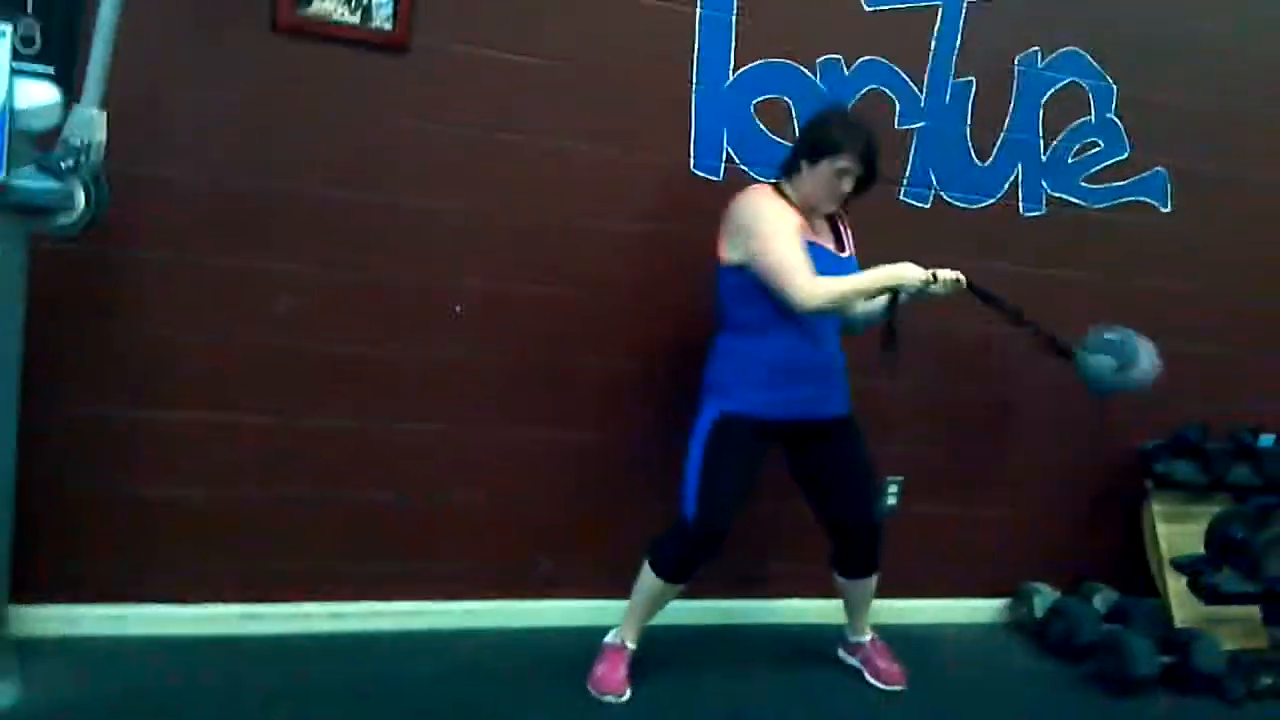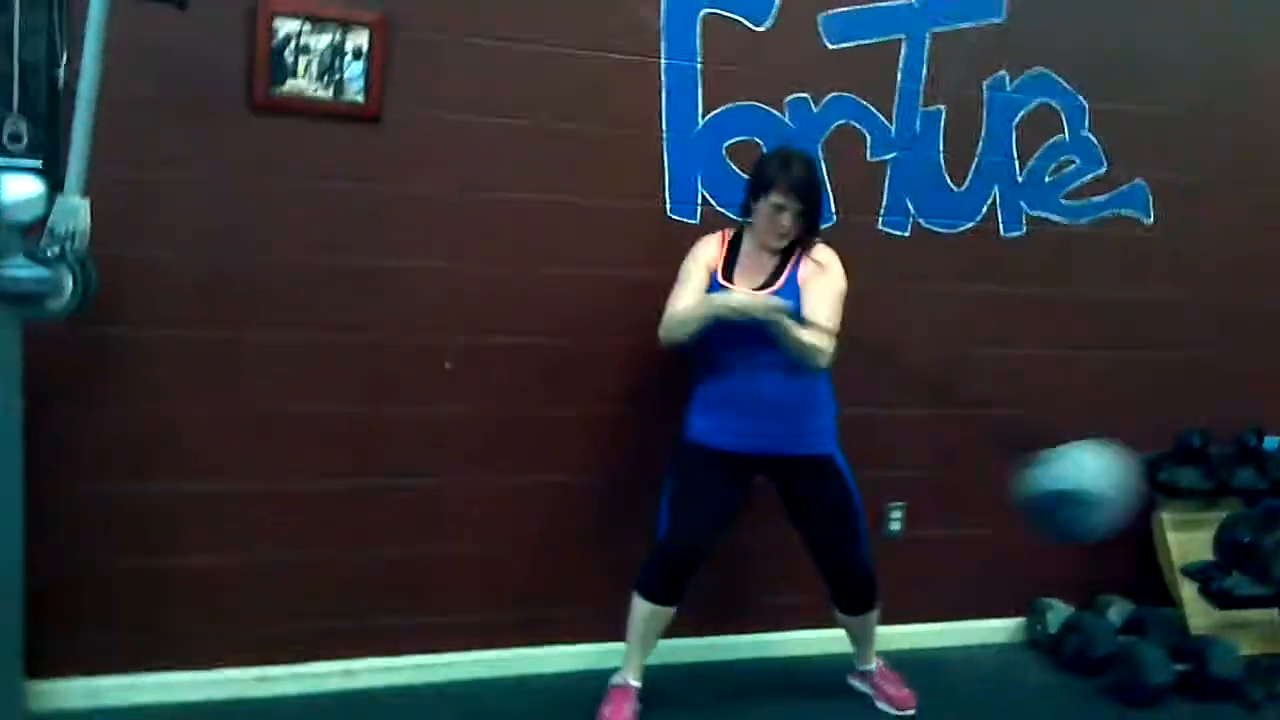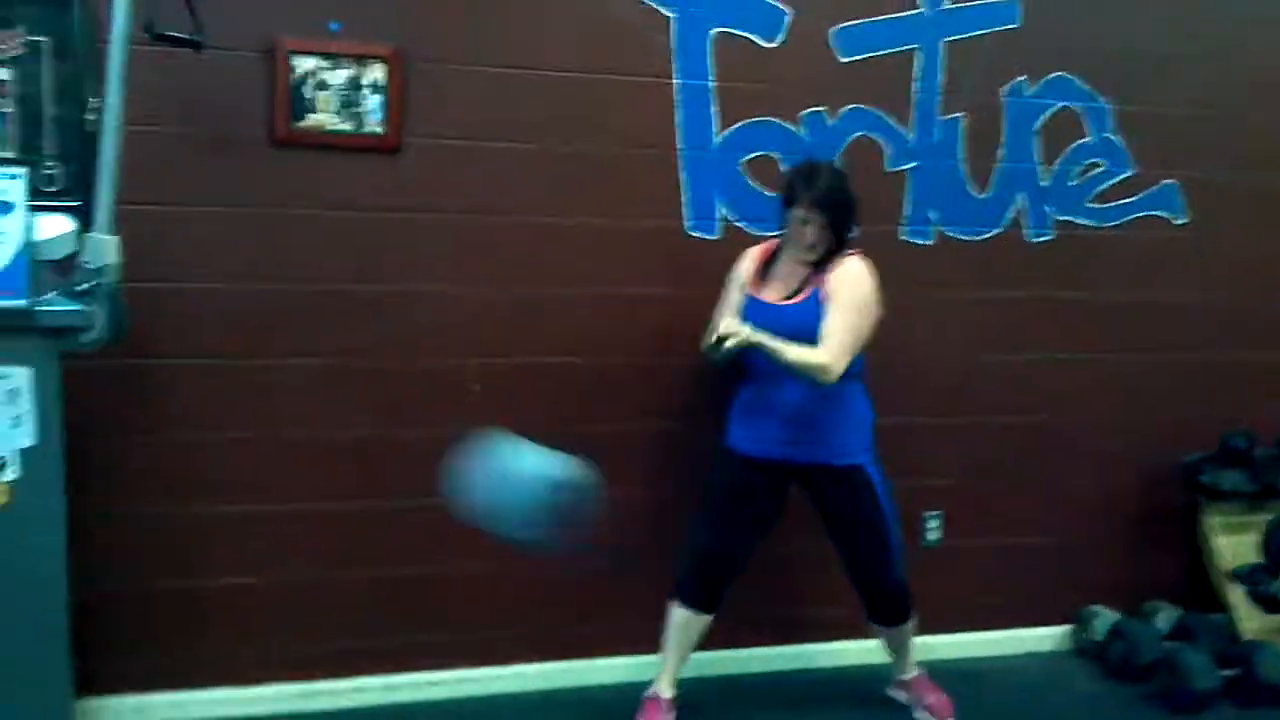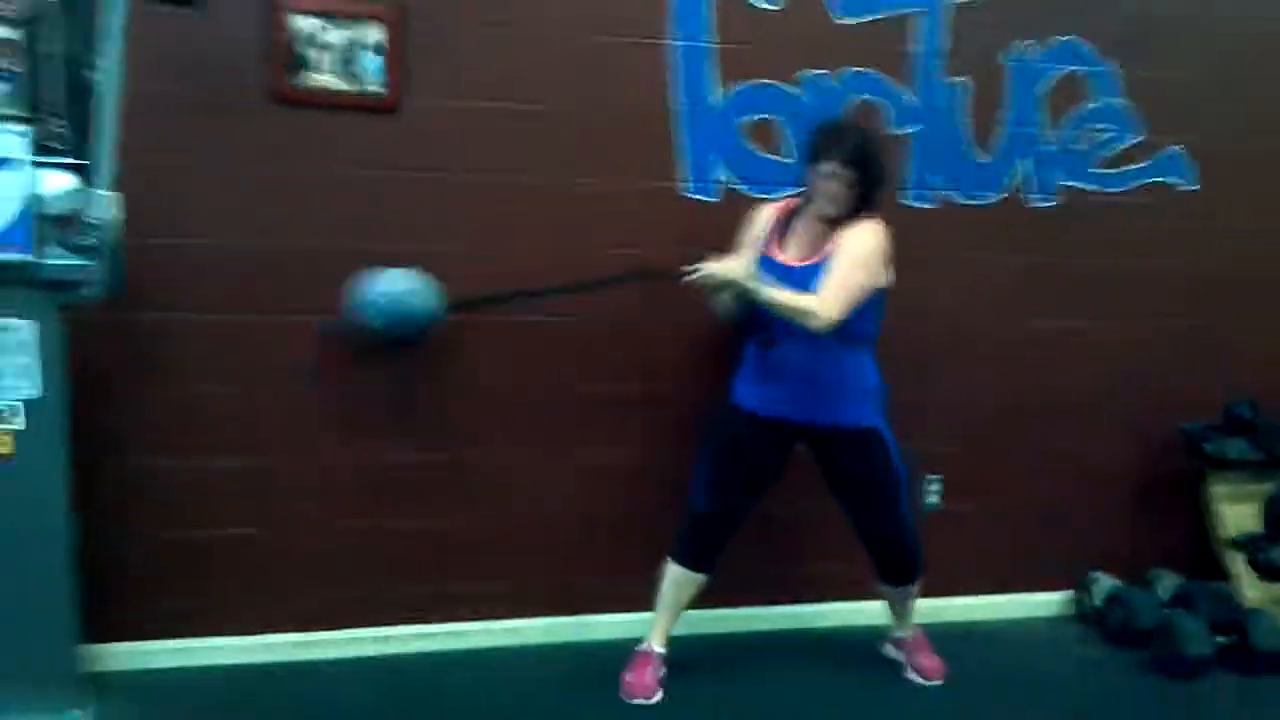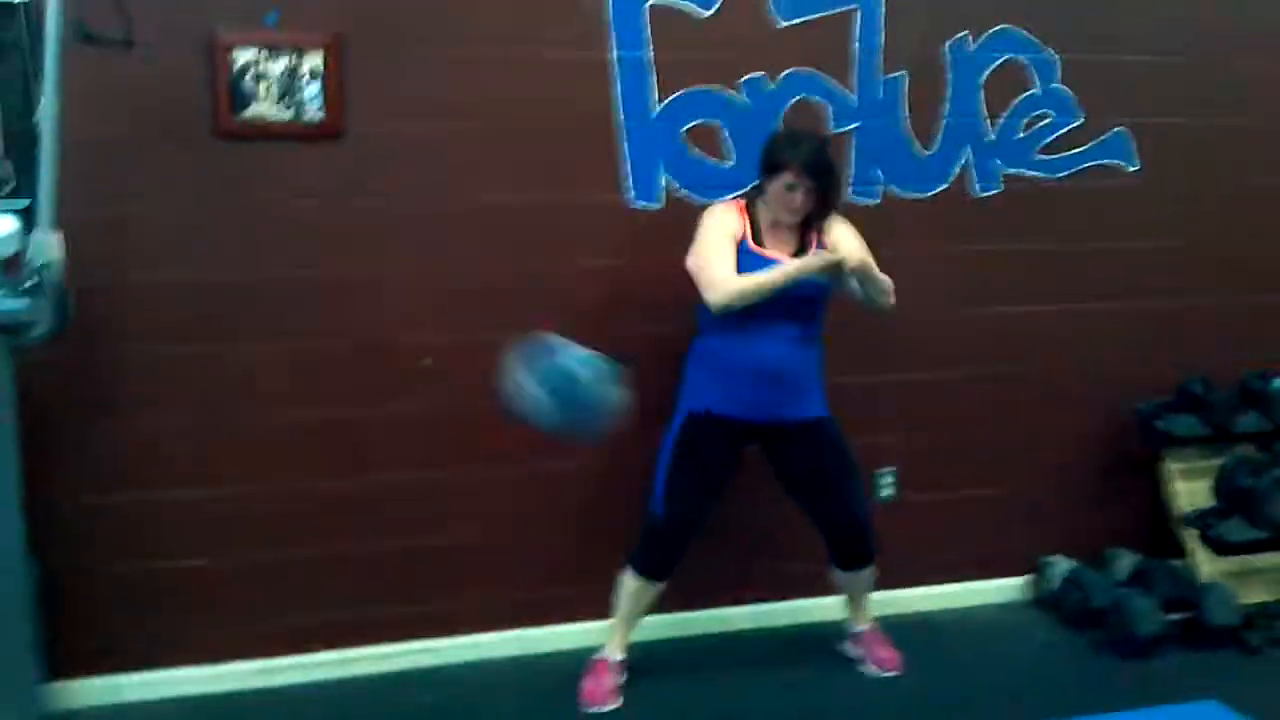
dt=0.2s
person 1, frame 1
left shoulder: (838, 224)
right shoulder: (759, 207)
left elbow: (855, 309)
right elbow: (807, 295)
left wrist: (919, 288)
right wrist: (890, 273)
left hip: (821, 407)
right hip: (742, 403)
left knee: (860, 525)
right knee: (700, 530)
left ankle: (860, 639)
right ankle: (621, 642)
person 1, frame 2
left shoulder: (819, 262)
right shoulder: (712, 251)
left elbow: (820, 354)
right elbow: (669, 332)
left wrist: (779, 318)
right wrist: (723, 305)
left hip: (805, 442)
right hip: (719, 437)
left knee: (850, 565)
right knee: (675, 553)
left ankle: (868, 668)
person 1, frame 3
left shoulder: (852, 273)
right shoulder: (754, 261)
left elbow: (829, 366)
right elbow: (716, 347)
left wrist: (758, 338)
right wrist: (724, 334)
left hip: (837, 451)
right hip: (755, 444)
left knee: (882, 574)
right knee: (709, 561)
person 1, frame 4
left shoulder: (866, 236)
right shoulder: (768, 219)
left elbow: (821, 314)
right elbow: (728, 309)
left wrist: (746, 281)
right wrist: (725, 285)
left hip: (845, 412)
right hip: (762, 401)
left knee: (893, 535)
right knee: (707, 520)
left ankle: (905, 636)
right ankle: (654, 648)
person 1, frame 5
left shoulder: (832, 230)
right shoulder: (723, 219)
left elbow: (883, 298)
right elbow: (718, 296)
left wrist: (864, 270)
right wrist: (802, 268)
left hip: (797, 409)
right hip: (715, 406)
left knee: (850, 522)
right knee: (668, 529)
left ankle: (861, 630)
right ankle: (612, 654)
